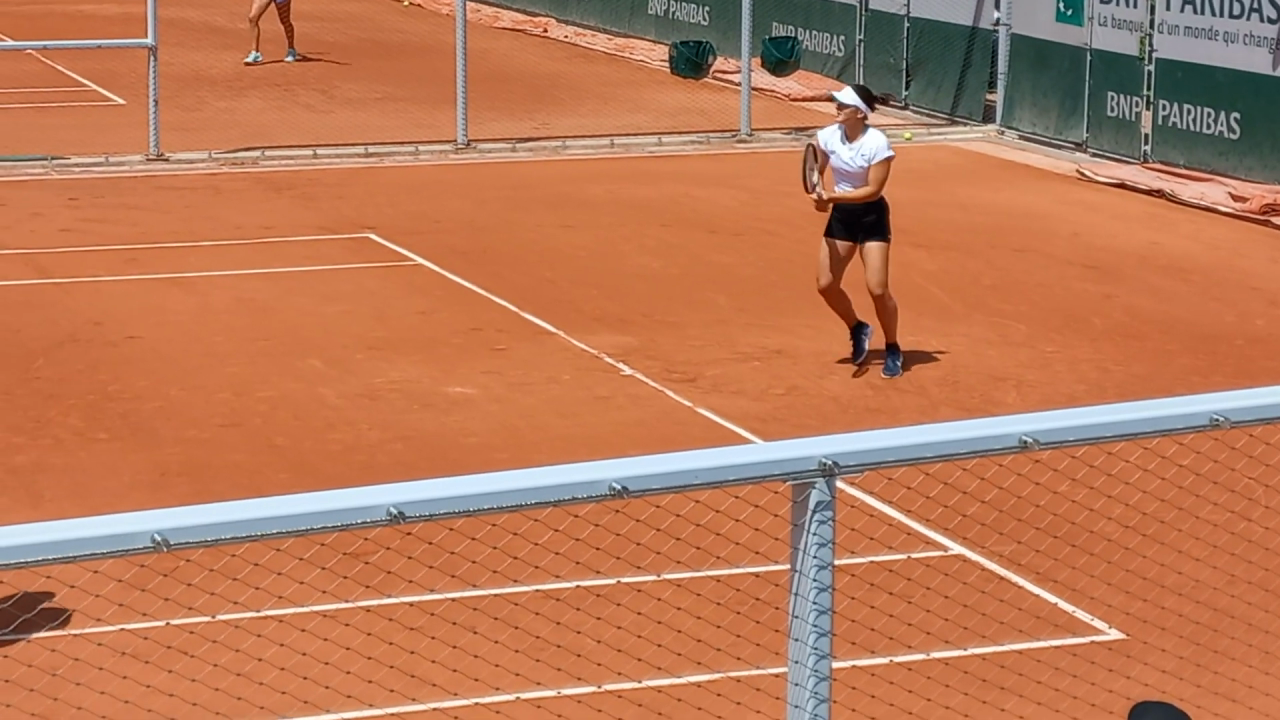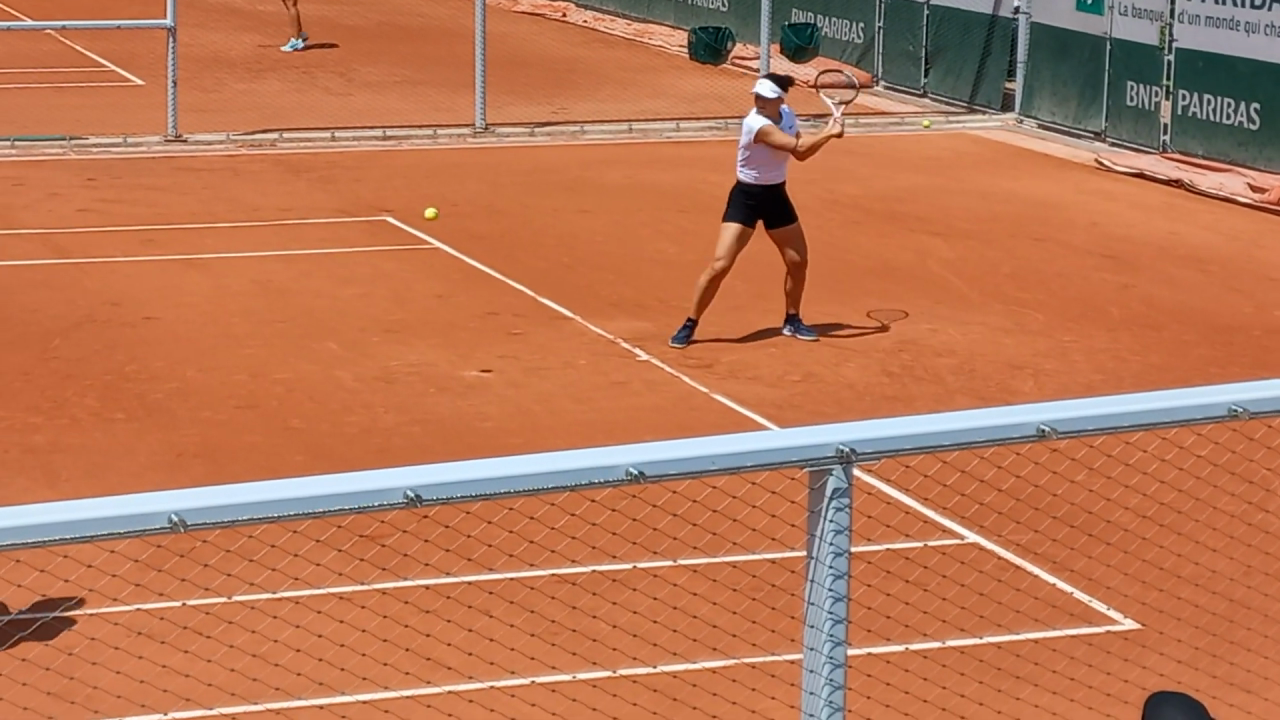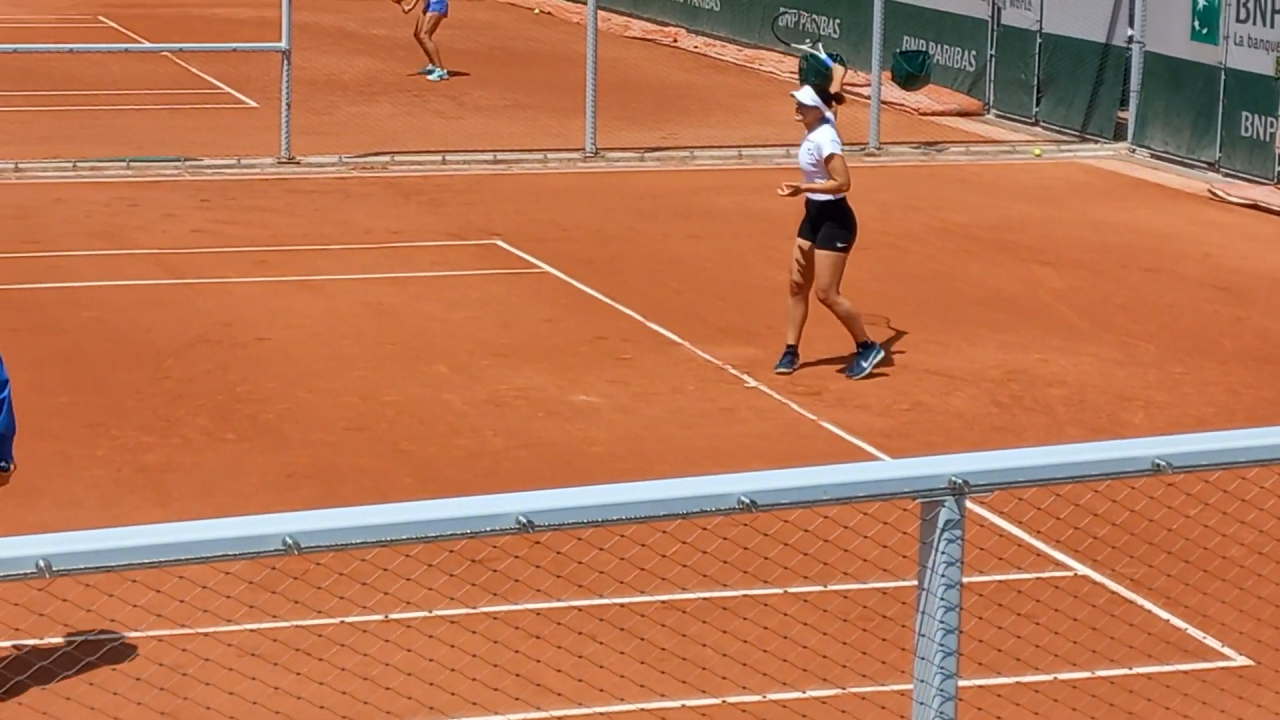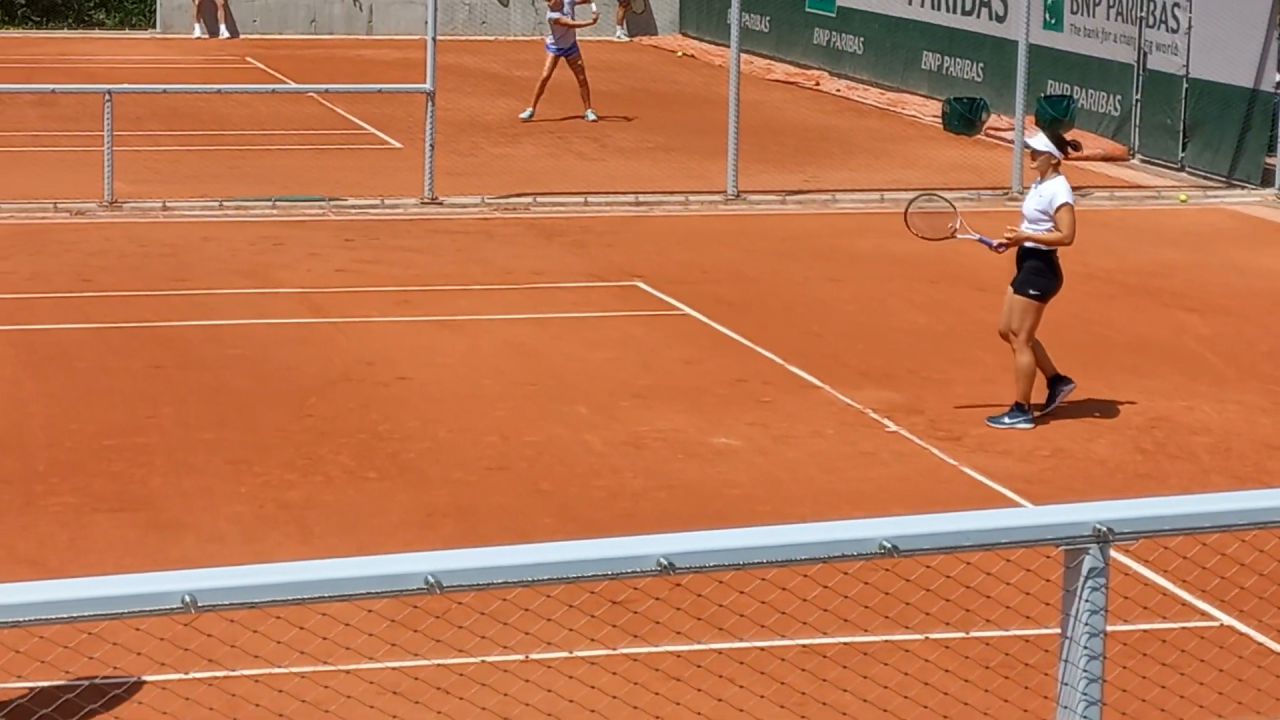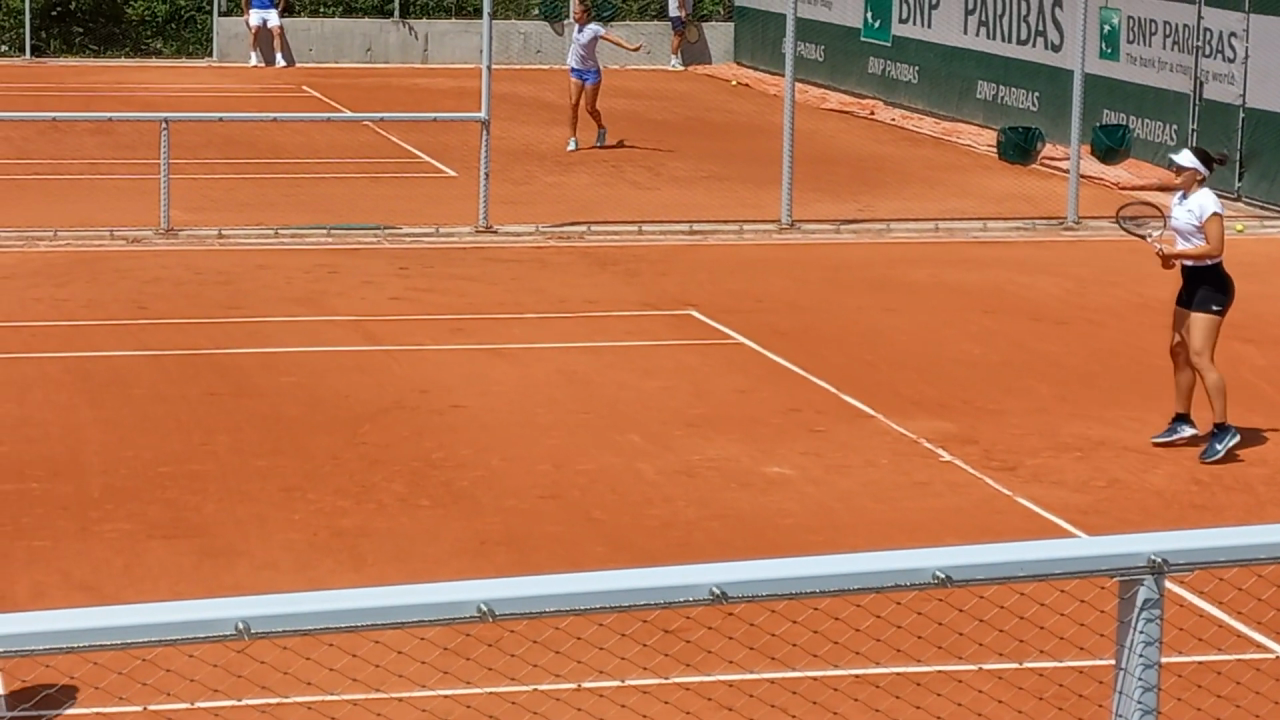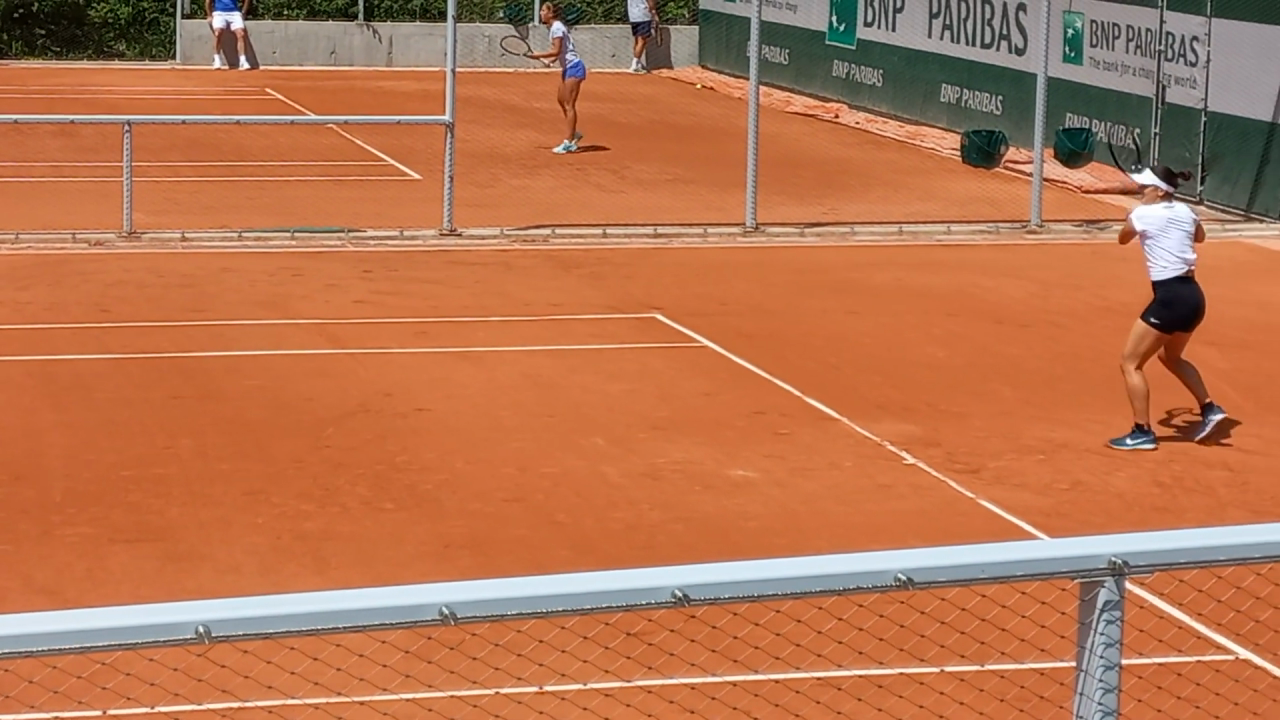
dt=0.7s
person 1, frame 1
left shoulder: (878, 144)
right shoulder: (827, 136)
left elbow: (873, 190)
right elbow: (818, 170)
left wrist: (834, 197)
right wrist: (822, 195)
left hip: (871, 216)
right hip: (841, 215)
left knee: (877, 289)
right knee: (826, 284)
left ankle: (892, 349)
right ankle: (858, 329)
person 1, frame 2
left shoulder: (788, 116)
right shoulder: (757, 123)
left elbow: (801, 154)
right elbow: (797, 145)
left wrist: (827, 133)
right wrist: (828, 133)
left hip: (777, 196)
right hip: (746, 197)
left knee: (798, 261)
right knee: (719, 266)
left ankle: (792, 321)
right ankle: (690, 325)
person 1, frame 3
left shoulder: (824, 139)
right shoulder: (823, 120)
left elbow: (843, 183)
right elbow: (832, 99)
left wrist: (804, 188)
right wrist: (837, 78)
left hip: (834, 219)
right hip: (814, 215)
left knee: (826, 294)
right knee: (797, 285)
left ankle: (867, 347)
right ankle: (792, 351)
person 1, frame 4
left shoulder: (1059, 190)
right shoulder: (1040, 183)
left elbow: (1066, 237)
left wrist: (1025, 236)
right wrist: (1014, 238)
left hip: (1040, 269)
right hip: (1029, 266)
left knee: (1019, 339)
right knee: (1009, 332)
left ankle: (1022, 411)
right ankle: (1057, 382)
person 1, frame 5
left shoulder: (1207, 202)
right shoulder: (1179, 199)
left elbow: (1215, 249)
left wrist: (1176, 252)
right wrist: (1169, 255)
left hip: (1212, 284)
right hip: (1191, 282)
left knee: (1200, 359)
right knee: (1178, 352)
left ankle: (1222, 430)
right ankle: (1182, 421)
person 1, frame 6
left shoulder: (1143, 214)
right shoulder: (1185, 212)
left elbow: (1123, 238)
right elbow: (1199, 236)
left wrist: (1134, 224)
left hip: (1171, 298)
right hip: (1194, 296)
left knee: (1130, 363)
right knee: (1170, 357)
left ankle: (1142, 432)
right ankle: (1209, 408)
